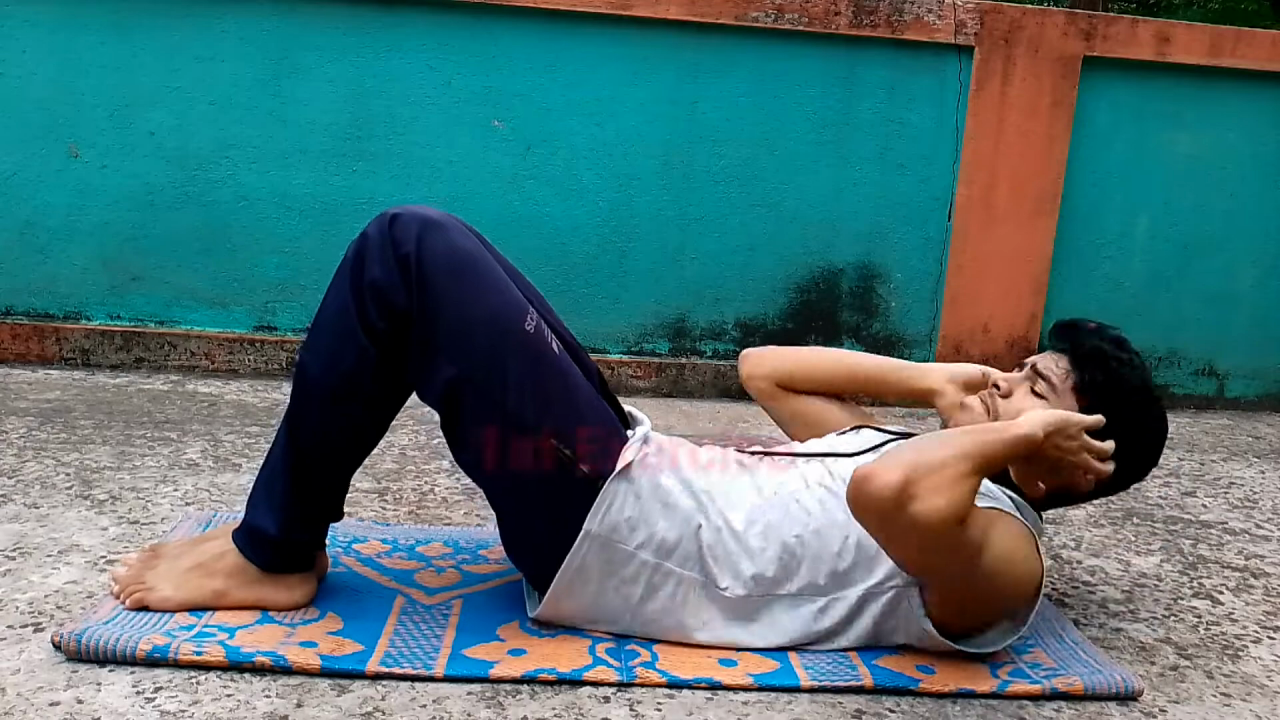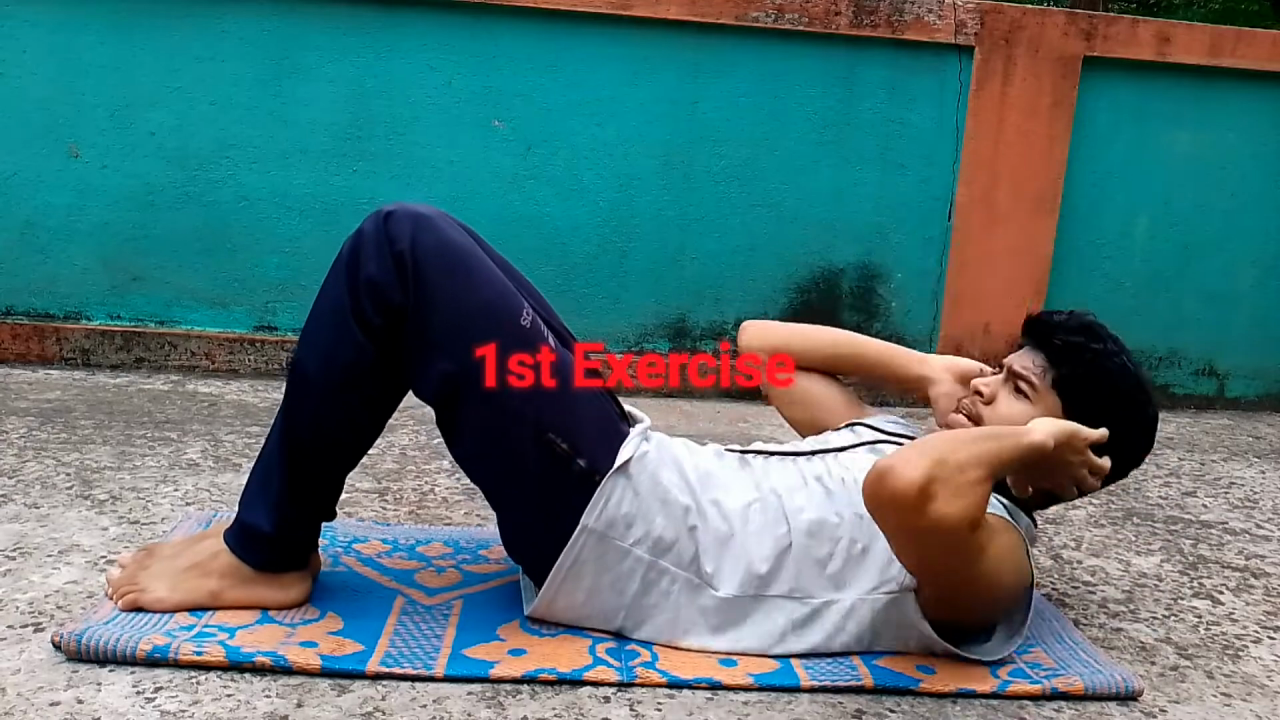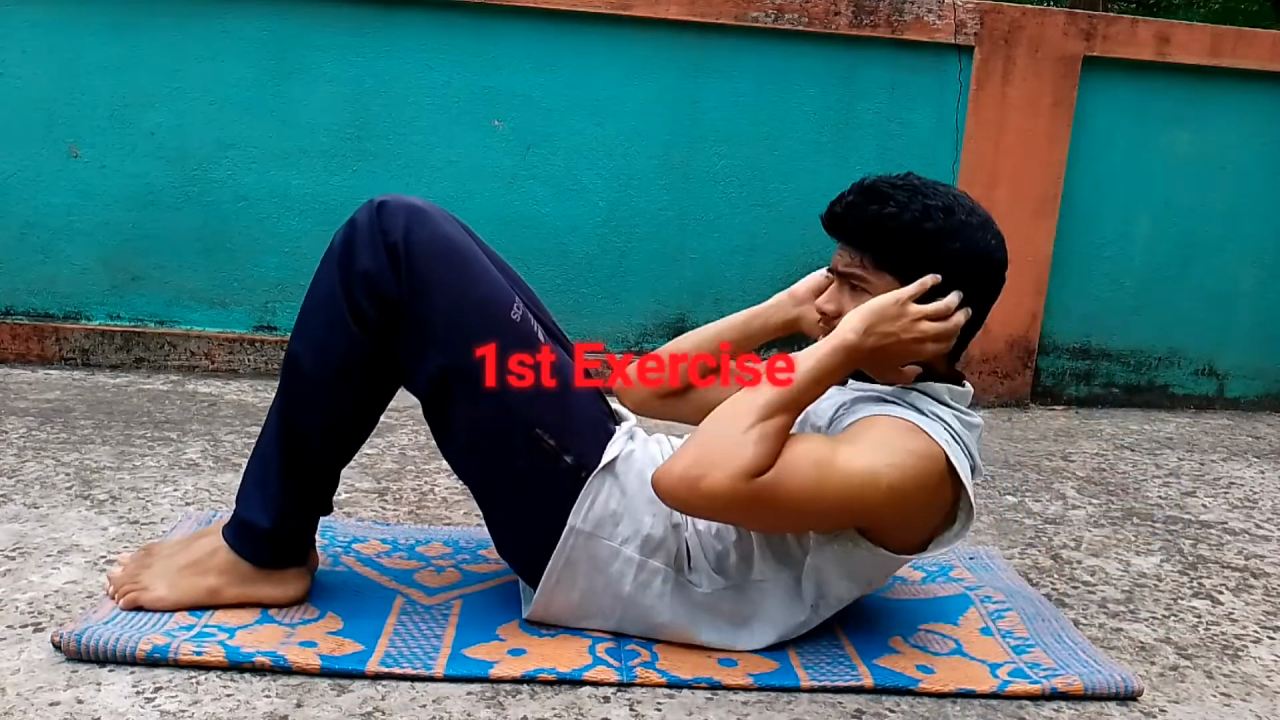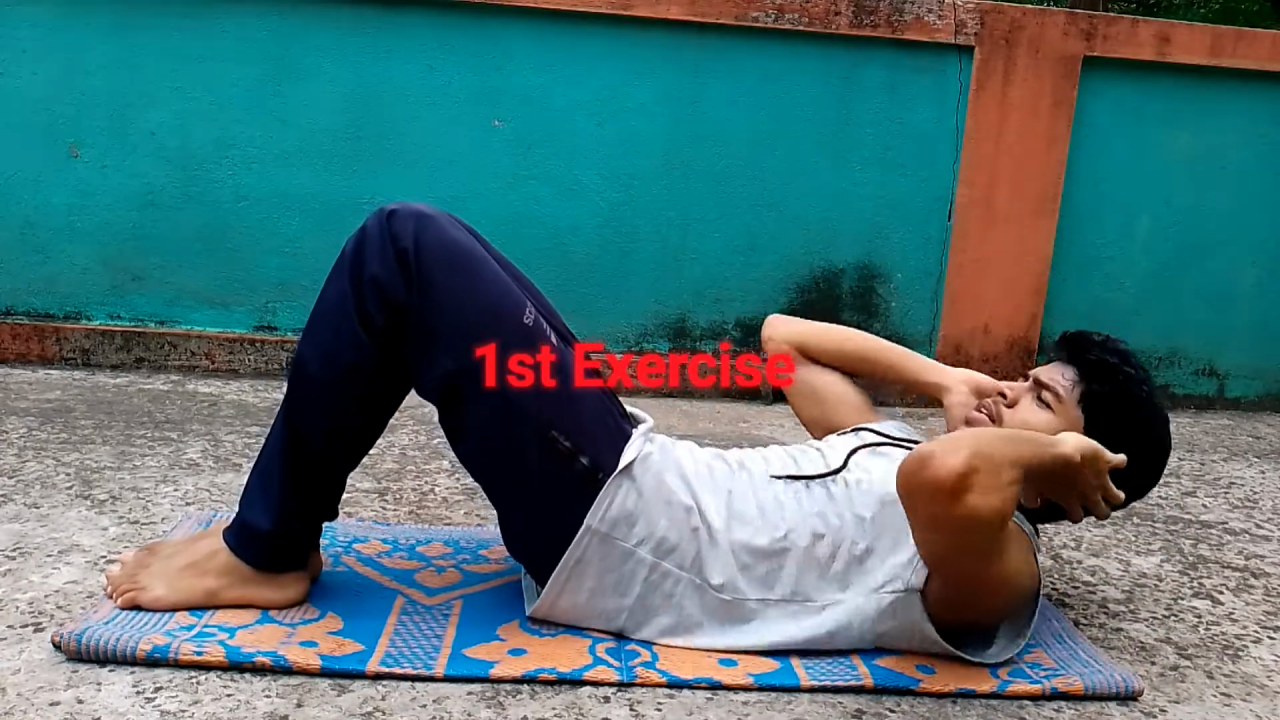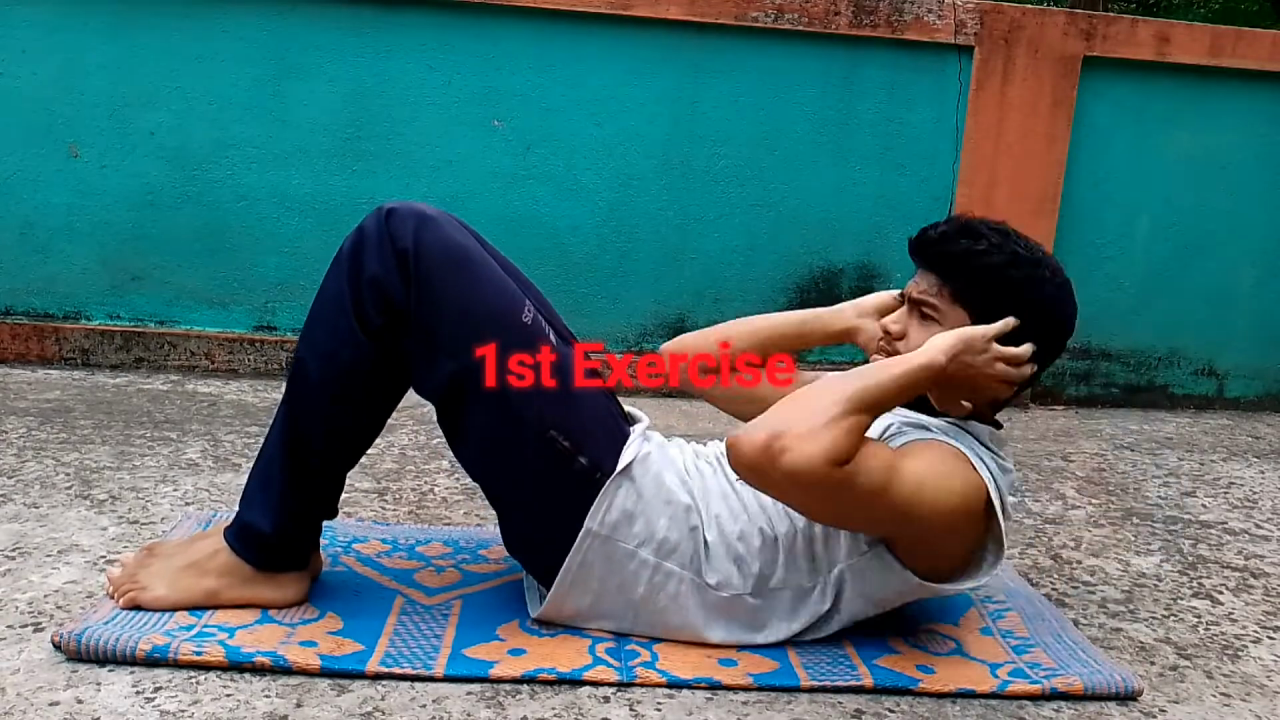
dt=1s
person 1, frame 1
left shoulder: (996, 566)
right shoulder: (904, 443)
left elbow: (886, 494)
right elbow: (762, 365)
left wrist: (1008, 439)
right wrist: (935, 382)
left hip: (609, 531)
right hip: (633, 475)
left knee: (412, 251)
right knee: (416, 248)
left ankle: (273, 555)
right ankle: (283, 537)
person 1, frame 2
left shoulder: (989, 560)
right shoulder: (902, 438)
left elbow: (903, 491)
right elbow: (756, 340)
left wrist: (1018, 441)
right wrist: (919, 370)
left hip: (614, 534)
right hip: (636, 479)
left knee: (403, 249)
right knee: (410, 249)
left ankle: (265, 555)
right ankle: (275, 534)
person 1, frame 3
left shoulder: (915, 460)
right shoulder: (865, 395)
left elbow: (694, 477)
right elbow: (653, 383)
left wrist: (838, 347)
right wrist: (786, 312)
left hip: (599, 535)
right hip: (609, 484)
left knee: (396, 241)
right knee: (402, 242)
left ankle: (262, 556)
right ankle: (277, 533)
person 1, frame 4
left shoulder: (993, 568)
right shoulder: (895, 439)
left elbow: (946, 479)
right elbow: (780, 334)
left wrist: (1049, 450)
right wrist: (941, 378)
left hip: (614, 536)
right hip: (638, 480)
left knee: (404, 249)
right knee: (412, 245)
left ankle: (265, 554)
right ankle: (278, 534)
person 1, frame 5
left shoulder: (952, 499)
right shoulder: (889, 412)
left elbow: (766, 451)
right elbow: (691, 354)
left wrist: (922, 367)
right wrist: (851, 320)
left hip: (611, 537)
right hip: (629, 487)
left knee: (406, 246)
right knee: (409, 244)
left ankle: (265, 554)
right ankle: (281, 535)
